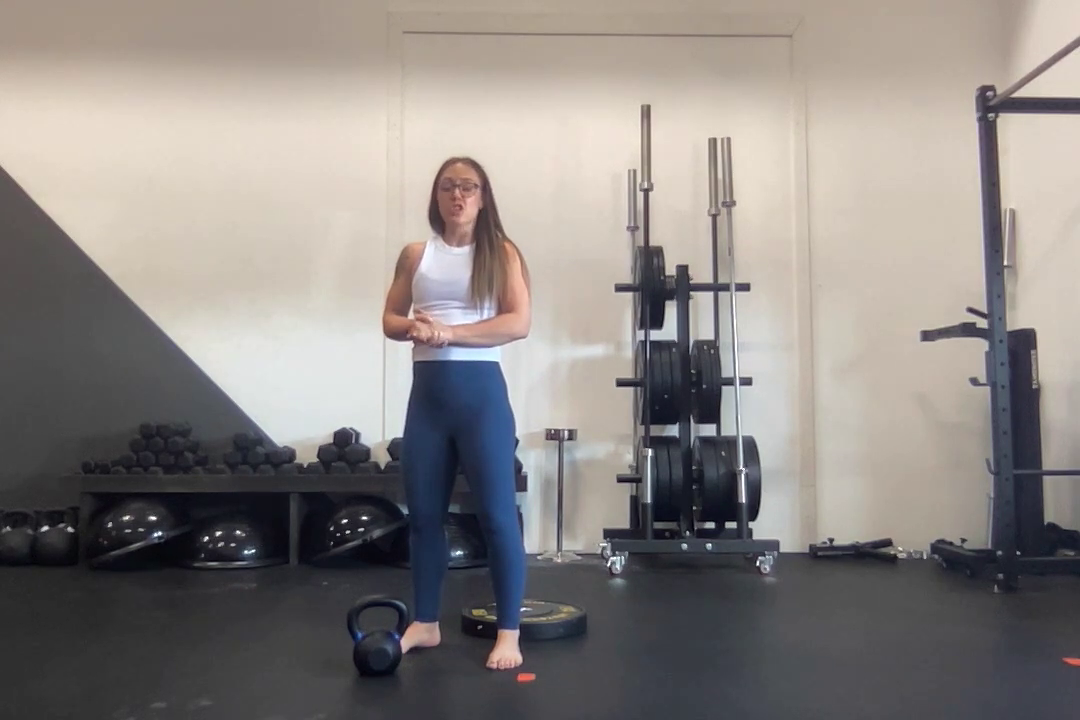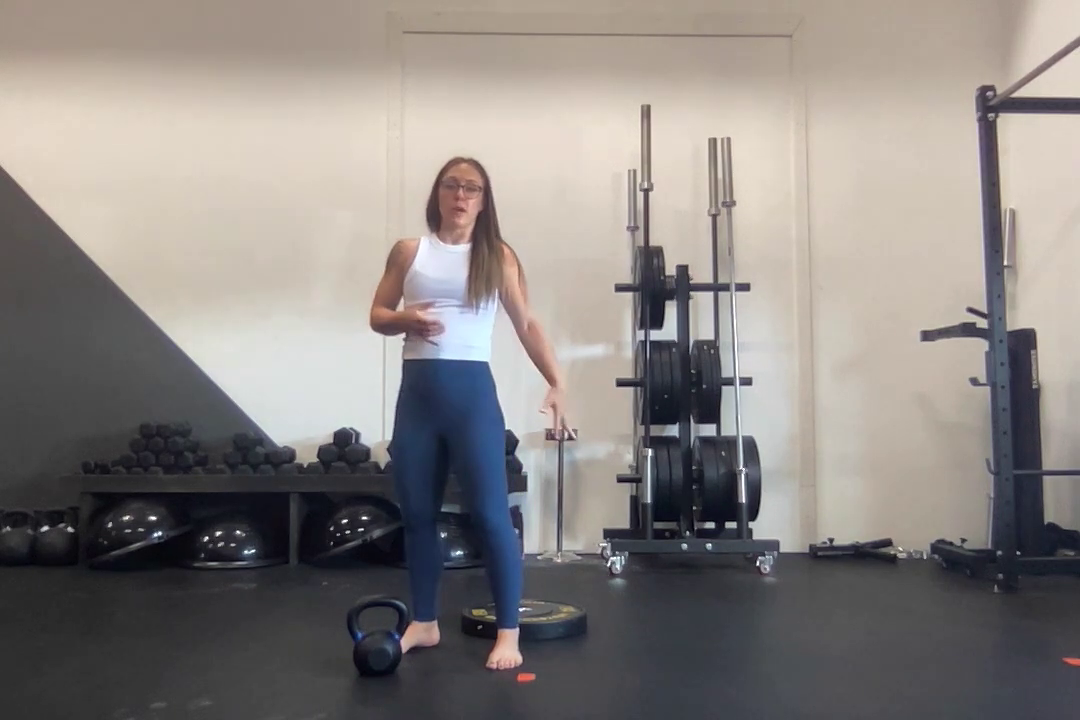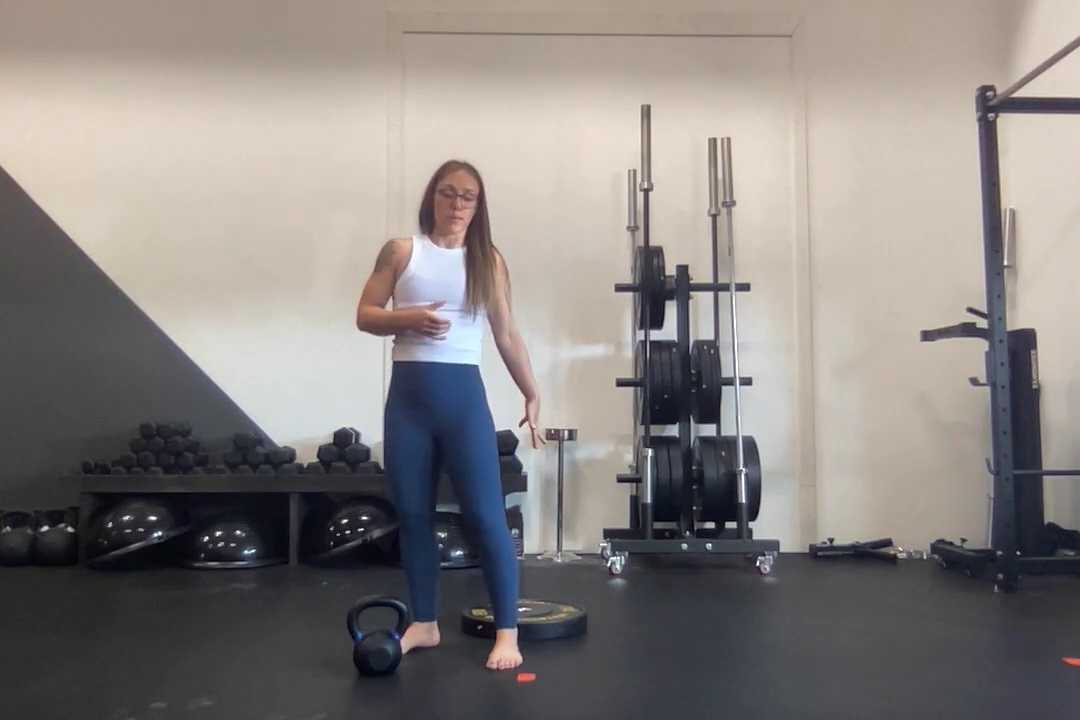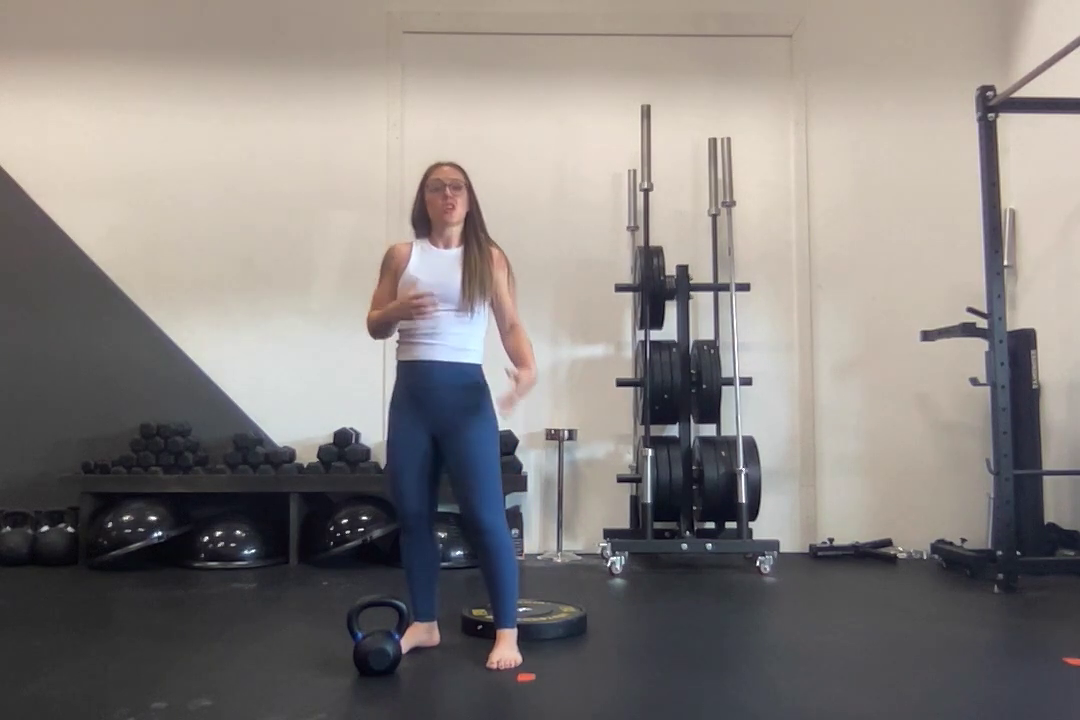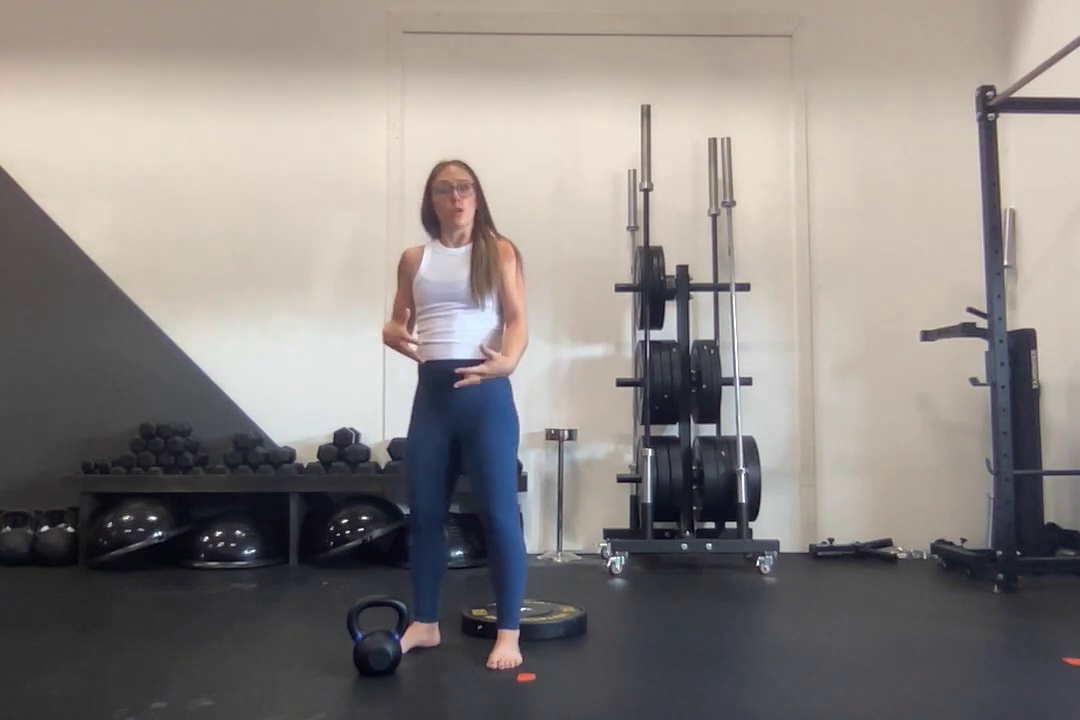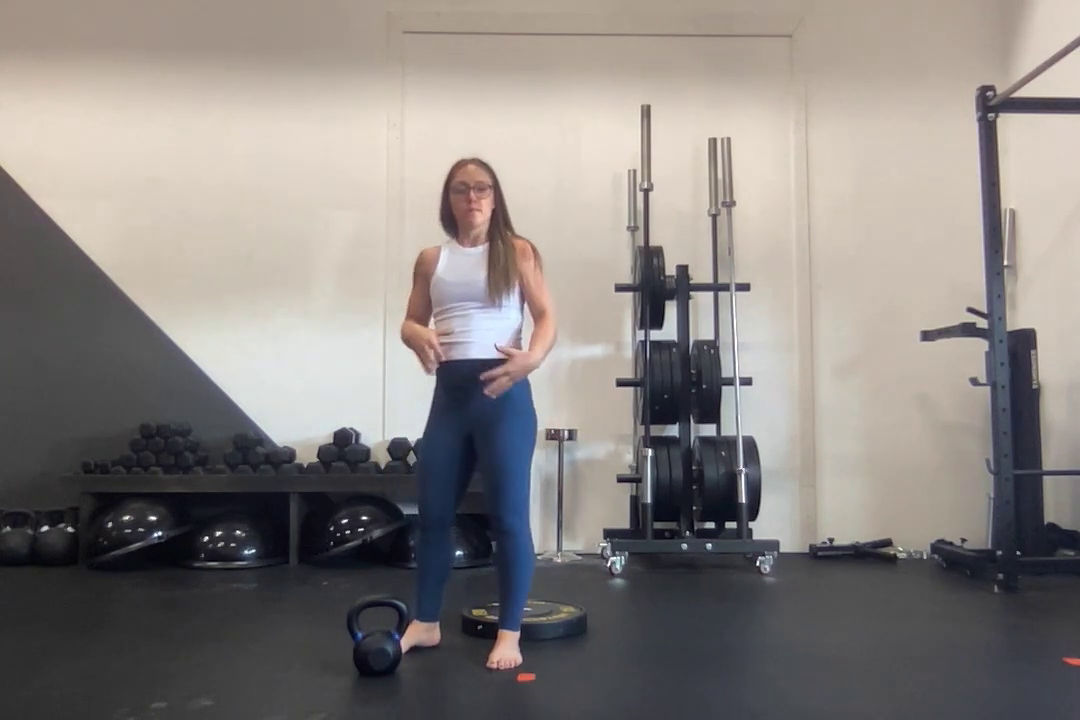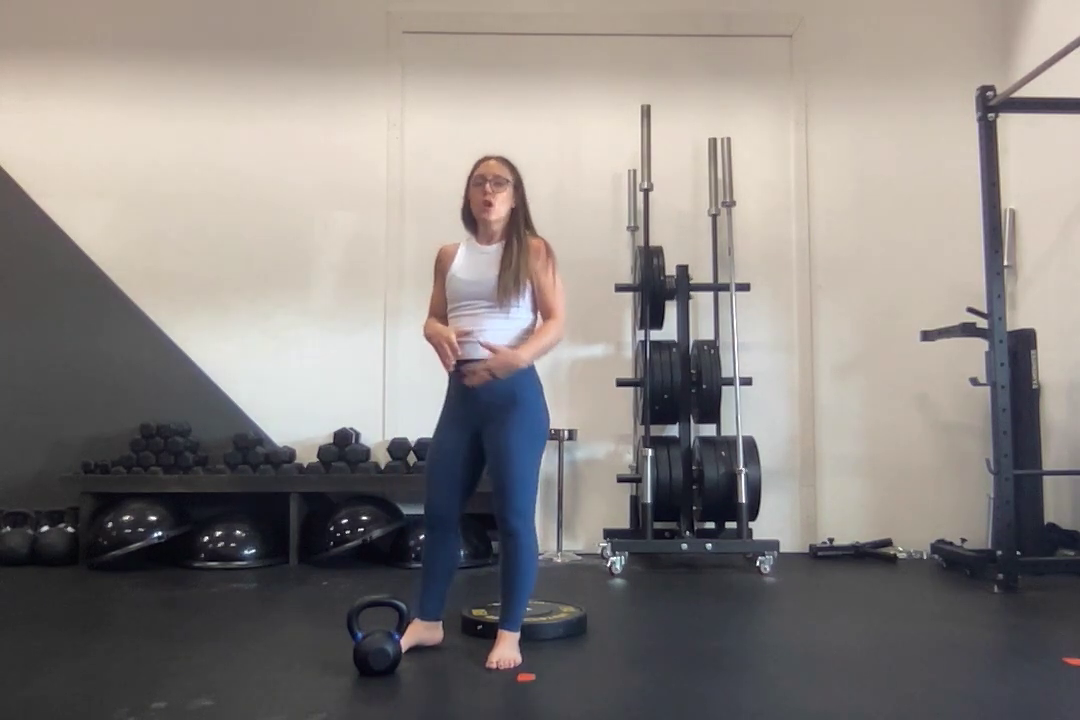
dt=0.4s
person 1, frame 1
left shoulder: (502, 253)
right shoulder: (415, 255)
left elbow: (519, 322)
right elbow: (390, 318)
left wrist: (449, 332)
right wrist: (414, 327)
left hip: (480, 391)
right hip: (426, 392)
left knee: (496, 513)
right knee: (423, 513)
left ankle: (508, 632)
right ankle: (425, 623)
person 1, frame 2
left shoulder: (498, 256)
right shoulder: (408, 250)
left elbow: (527, 324)
right elbow: (377, 315)
left wrist: (555, 381)
right wrist: (406, 319)
left hip: (469, 389)
right hip: (416, 391)
left knee: (489, 513)
right knee: (416, 513)
left ankle: (508, 632)
right ankle: (424, 622)
person 1, frame 3
left shoulder: (488, 261)
right shoulder: (400, 251)
left elbow: (507, 335)
right elbow: (365, 315)
left wrist: (532, 396)
right wrist: (408, 319)
left hip: (463, 394)
right hip: (408, 393)
left knee: (485, 515)
right knee: (412, 515)
left ankle: (507, 632)
right ankle: (424, 623)
person 1, frame 4
left shoulder: (488, 257)
right shoulder: (401, 255)
left elbow: (511, 325)
right elbow: (374, 325)
left wrist: (526, 368)
right wrist: (396, 311)
left hip: (465, 391)
right hip: (411, 393)
left knee: (485, 516)
right knee: (412, 514)
left ankle: (506, 632)
right ankle: (424, 623)
person 1, frame 5
left shoulder: (500, 251)
right shoulder: (414, 259)
left elbow: (517, 318)
right elbow: (396, 323)
left wrist: (507, 359)
right wrist: (395, 336)
left hip: (486, 394)
right hip: (431, 393)
left knee: (499, 514)
right knee: (424, 513)
left ankle: (508, 632)
right ankle: (424, 623)
person 1, frame 6
left shoulder: (518, 251)
right shoulder: (431, 259)
left elbow: (545, 315)
right elbow: (411, 321)
left wrist: (533, 356)
right wrist: (419, 338)
left hip: (503, 393)
right hip: (449, 393)
left knee: (508, 516)
right knee: (432, 512)
left ankle: (509, 633)
right ankle: (425, 622)
person 1, frame 7
left shoulder: (534, 250)
right shoulder: (449, 255)
left elbow: (556, 323)
right elbow: (433, 317)
left wrist: (519, 356)
right wrist: (440, 334)
left hip: (515, 394)
right hip: (461, 392)
left knee: (513, 516)
right knee: (440, 510)
left ankle: (509, 634)
right ankle: (427, 621)
